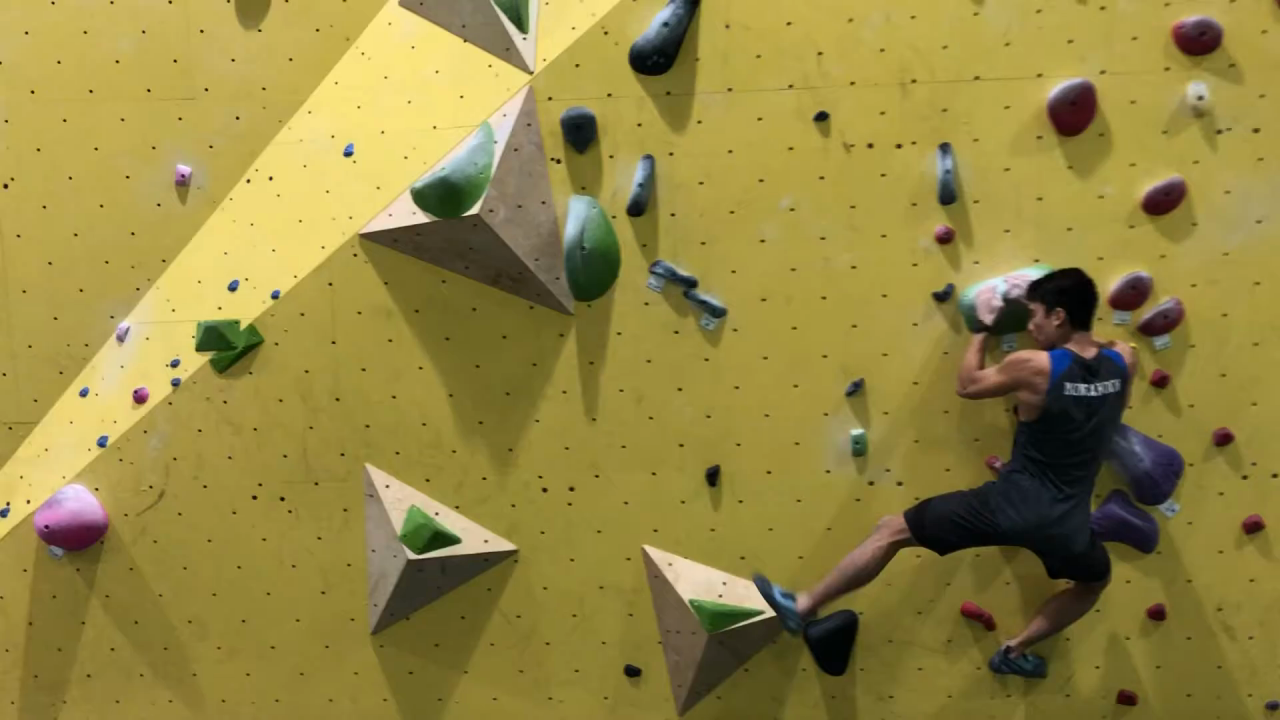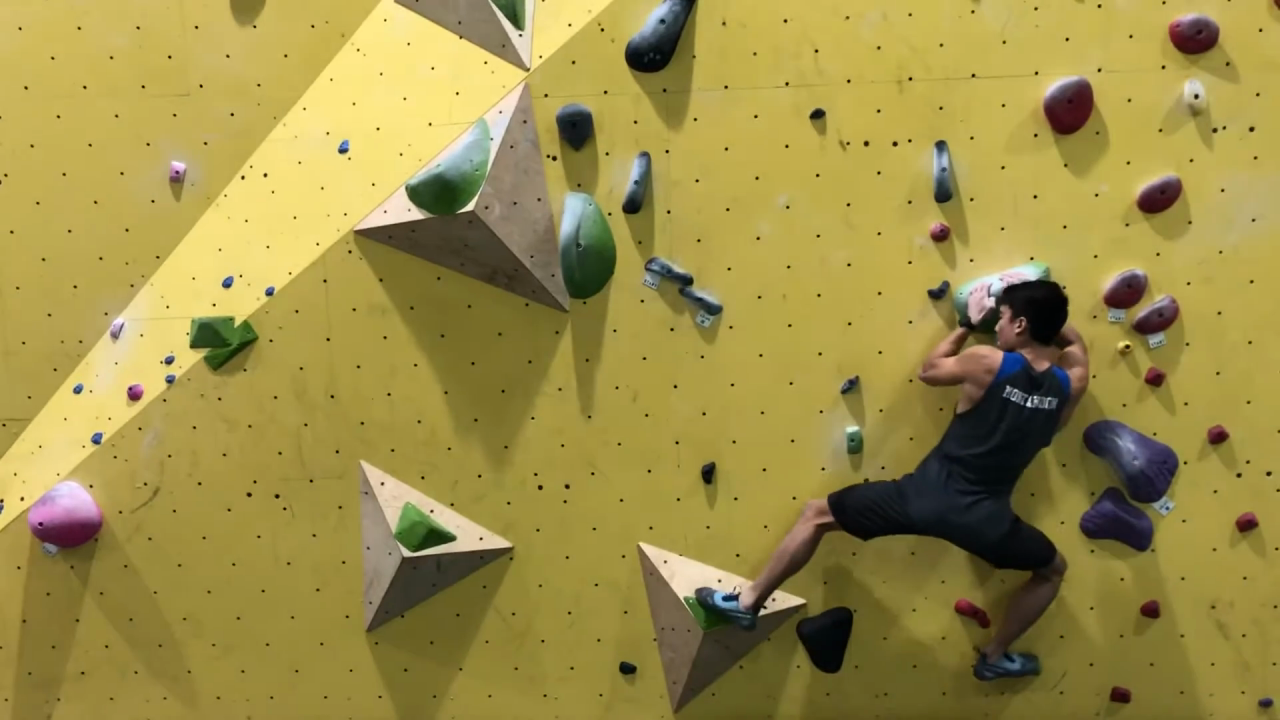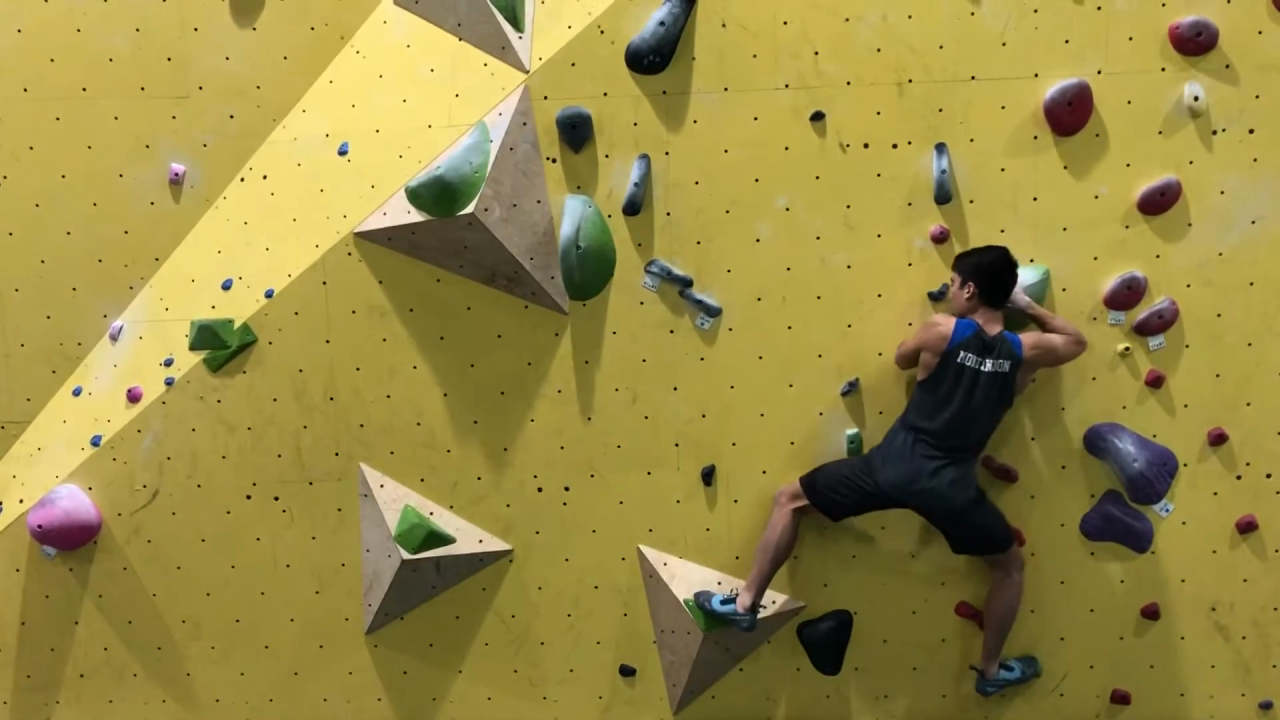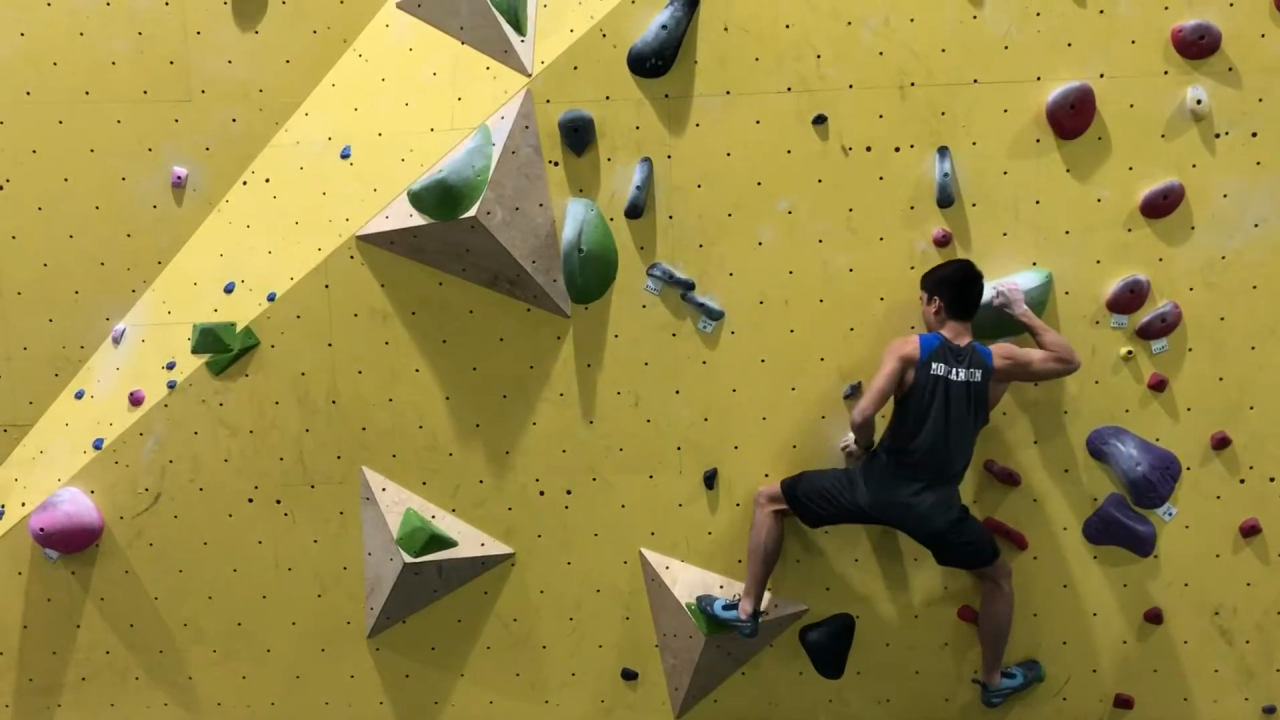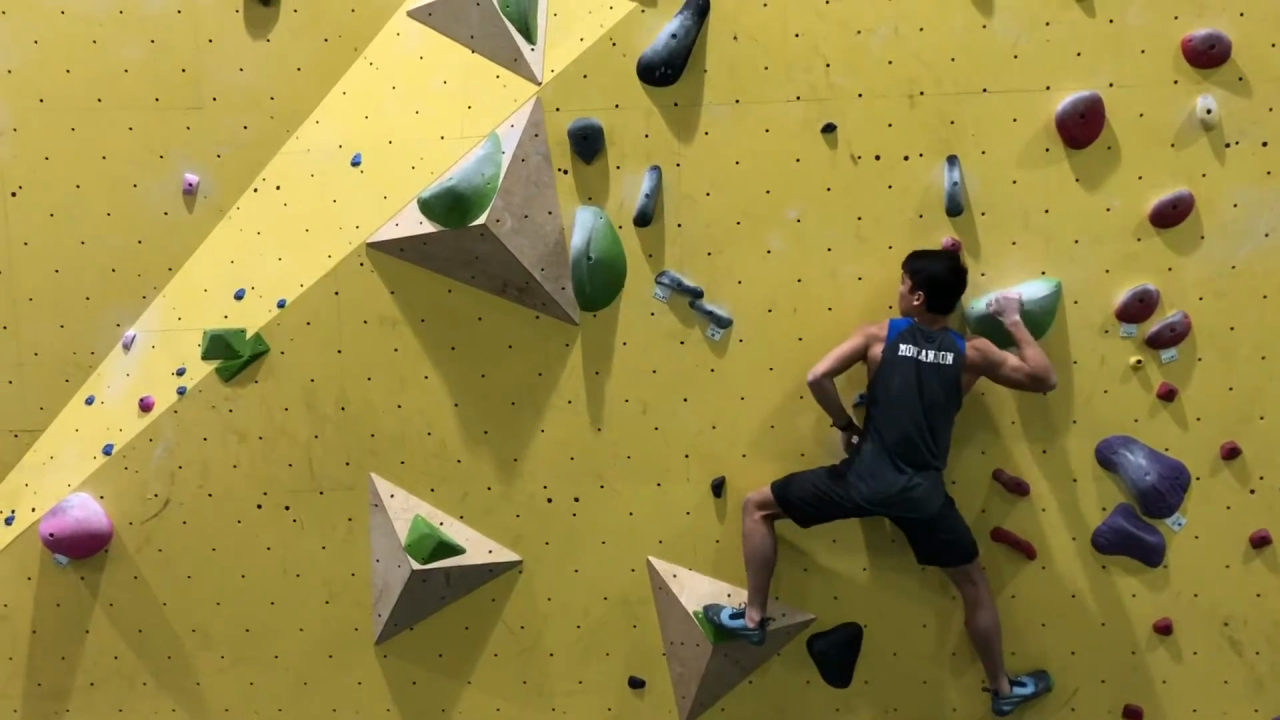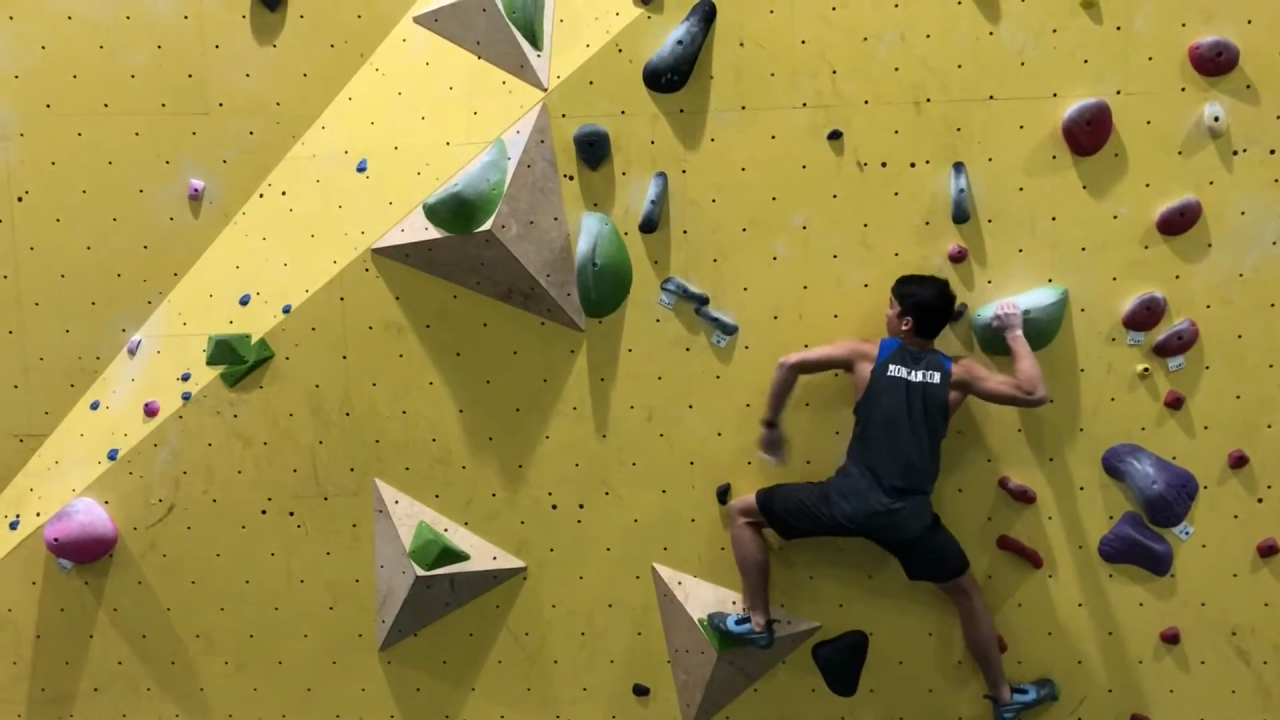
dt=0.5s
person 1, frame 1
left shoulder: (1035, 366)
right shoulder: (1123, 364)
left elbow: (968, 385)
left wrist: (982, 328)
left hip: (1011, 503)
right hip: (1067, 522)
left knee: (891, 531)
right knee: (1094, 580)
left ankle: (802, 606)
right ankle: (1017, 651)
person 1, frame 2
left shoulder: (987, 363)
right shoulder: (1072, 384)
left elbow: (928, 370)
right elbow: (1076, 345)
left wrist: (967, 323)
right wrist: (1042, 307)
left hip: (928, 494)
right hip: (985, 516)
left knee: (816, 514)
right knee: (1053, 571)
left ankle: (749, 601)
right ankle: (995, 657)
person 1, frame 3
left shoulder: (941, 330)
right shoulder: (1026, 351)
left elbow: (902, 359)
right elbow: (1076, 341)
right wrist: (1027, 304)
left hip: (894, 465)
right hip: (951, 485)
left knee: (788, 499)
right knee: (1011, 566)
left ankle: (745, 602)
right ankle: (991, 669)
person 1, frame 4
left shoulder: (908, 350)
right shoulder: (998, 361)
left elbow: (862, 416)
right elbow: (1068, 361)
left wrist: (862, 447)
right wrist: (1023, 312)
left hip: (879, 484)
right hip: (936, 504)
left knee: (768, 500)
right knee: (999, 577)
left ankle: (747, 609)
right ankle: (993, 680)
person 1, frame 5
left shoulder: (879, 335)
right shoulder: (972, 352)
left elbow: (817, 377)
right elbow: (1045, 380)
left wrist: (846, 426)
right wrist: (1013, 320)
left hip: (865, 477)
right hip: (923, 493)
left knee: (756, 506)
right knee: (974, 585)
left ankle: (752, 616)
person 1, frame 6
left shoulder: (866, 354)
right shoulder: (958, 373)
left elbow: (790, 363)
right elbow: (1034, 393)
left wrist: (770, 425)
right wrist: (1015, 334)
left hip: (849, 498)
right hip: (908, 514)
left knee: (742, 512)
right knee: (968, 596)
left ankle: (756, 621)
